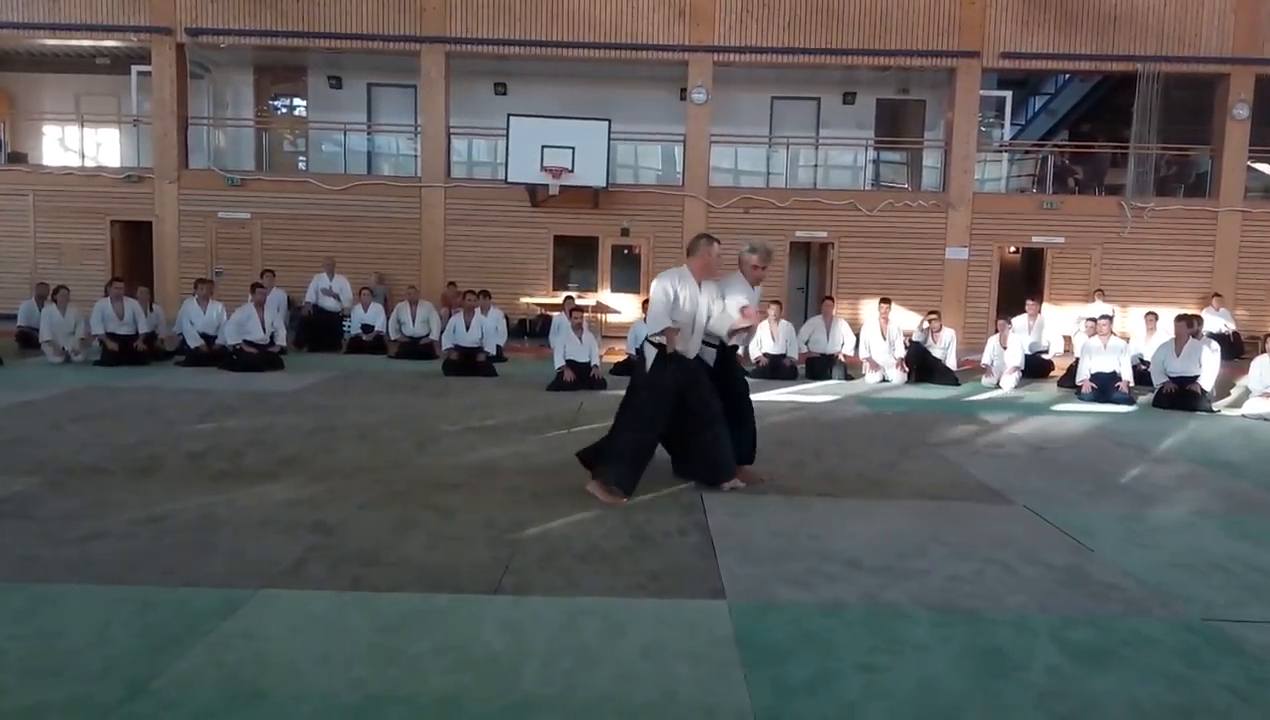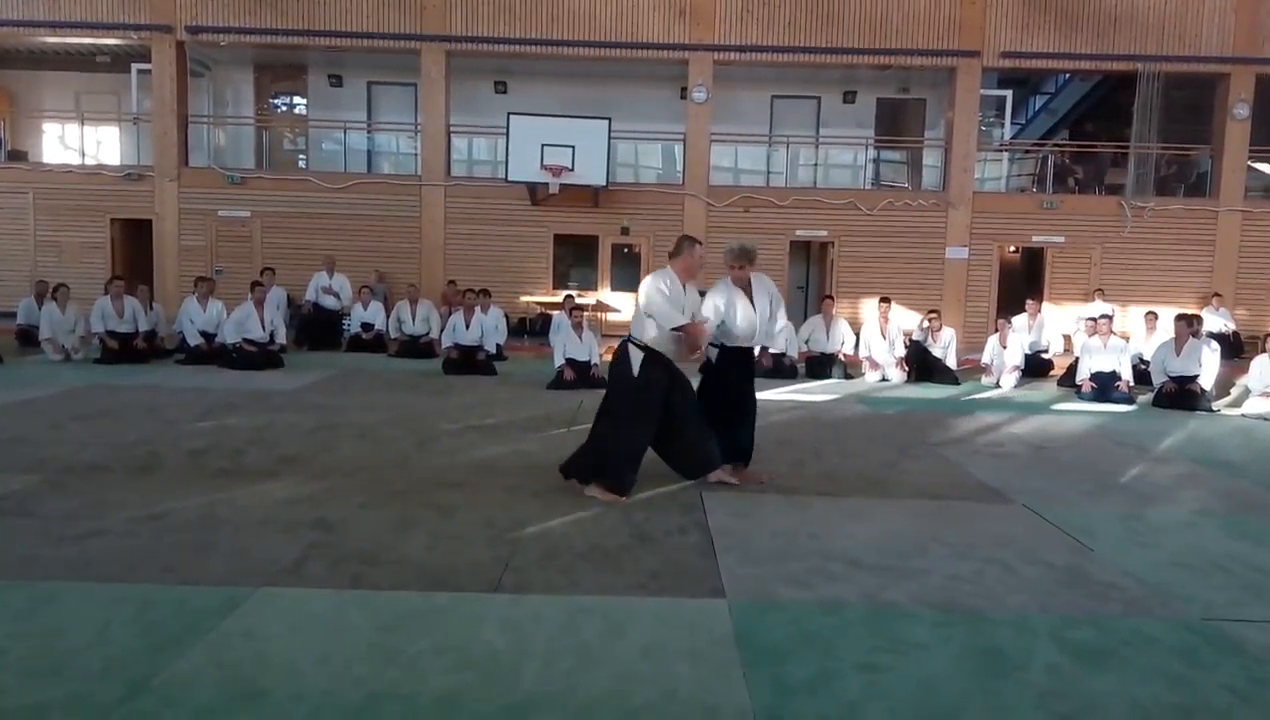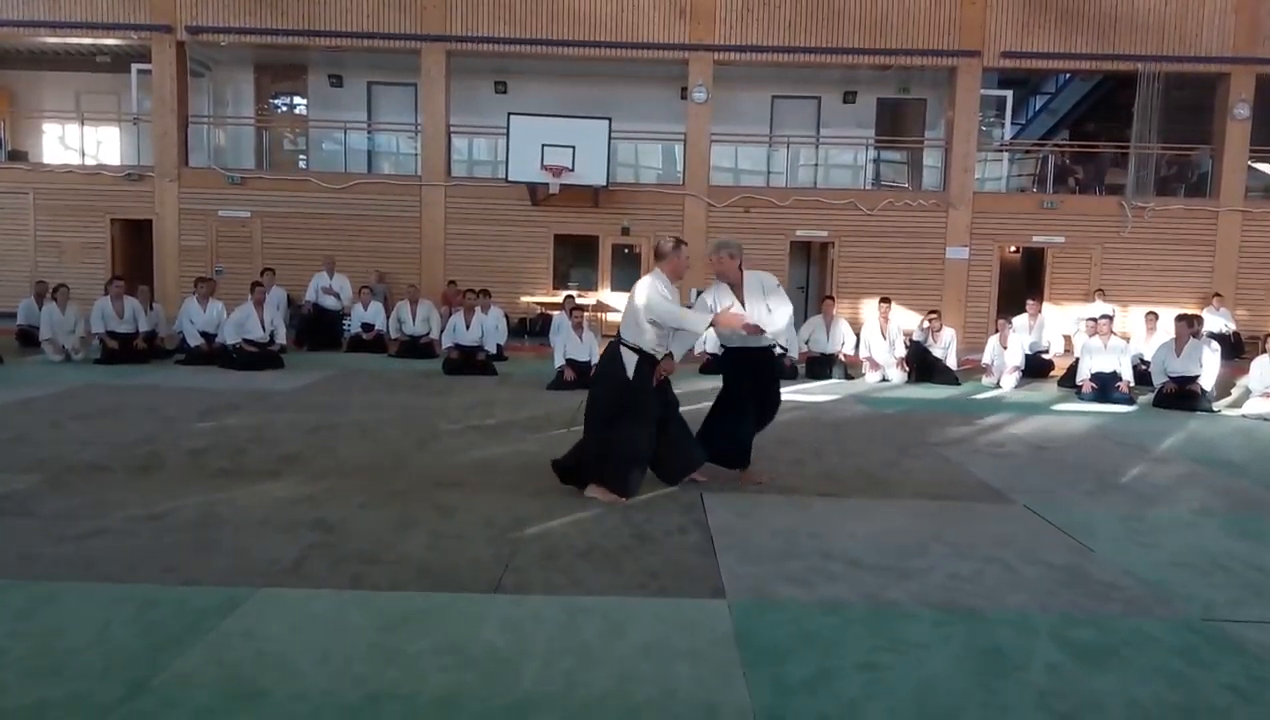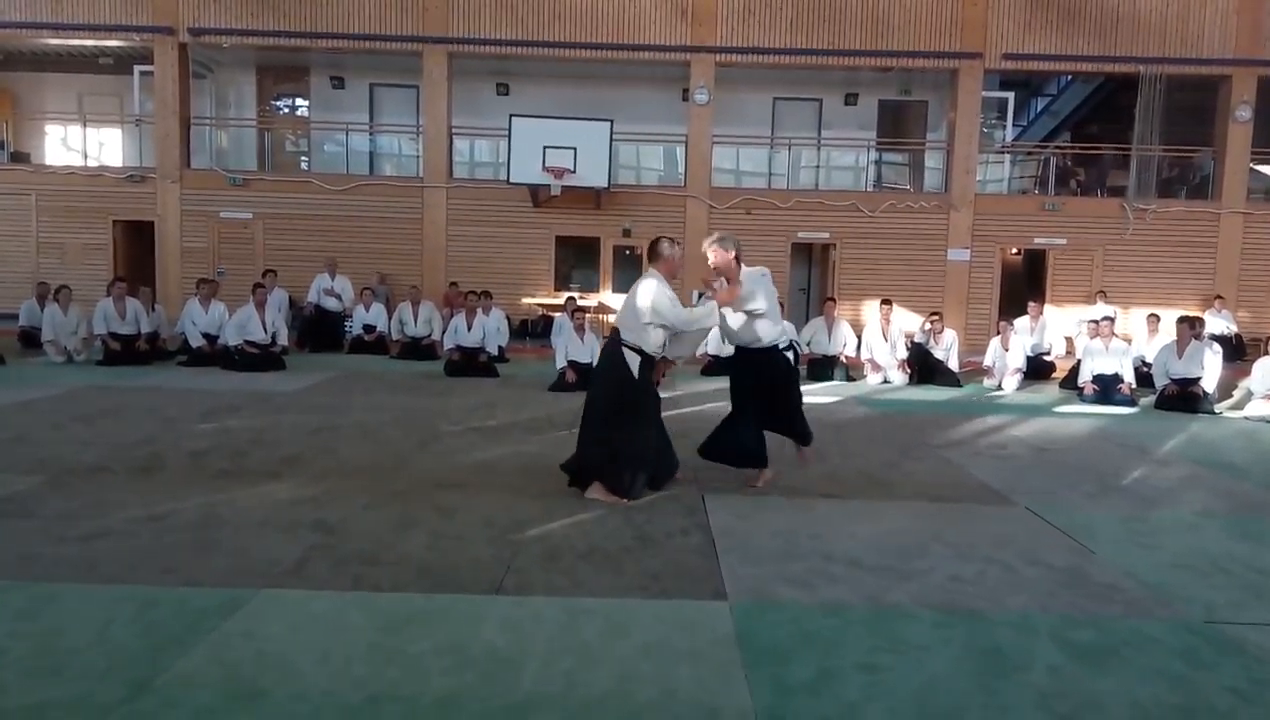
dt=0.1s
person 1, frame 1
left shoulder: (710, 289)
right shoulder: (668, 280)
left elbow: (718, 323)
right elbow: (659, 310)
left wrist: (740, 321)
right wrist: (668, 330)
left hip: (687, 362)
right hip: (659, 359)
left knee: (707, 415)
right knee: (641, 420)
left ankle: (722, 475)
right ankle: (602, 479)
person 1, frame 2
left shoulder: (690, 291)
right shoulder: (655, 282)
left elbow: (693, 322)
right elbow: (661, 311)
left wrist: (696, 338)
right wrist: (690, 328)
left hip: (661, 361)
right hip: (639, 360)
left knee: (685, 413)
right knee: (628, 422)
left ankle: (708, 469)
right ankle: (600, 481)
person 1, frame 3
left shoulder: (665, 287)
right shoulder: (652, 286)
left elbow: (676, 328)
right elbow: (675, 318)
left wrist: (669, 356)
right wrist: (716, 318)
left hip: (640, 360)
right hip: (626, 361)
left knee: (663, 413)
right knee: (628, 423)
left ankle: (680, 468)
right ankle: (600, 483)
person 1, frame 4
left shoulder: (655, 286)
right shoulder: (654, 289)
left elbow: (674, 326)
right elbow: (686, 320)
left wrist: (666, 359)
right wrist: (718, 304)
left hip: (632, 359)
right hip: (627, 361)
left knee: (643, 418)
right knee: (630, 424)
right ankle: (602, 484)
person 2, frame 1
left shoulder: (750, 288)
right shoulder: (725, 287)
right elbow: (716, 321)
left hip: (721, 353)
right hip: (712, 354)
left knee: (712, 408)
right knee: (736, 407)
right ankle: (734, 466)
person 2, frame 2
left shoulder: (765, 285)
right shoulder: (719, 291)
left elbow: (779, 318)
right elbow: (705, 323)
left wrist: (766, 347)
left hip: (746, 355)
right hip: (725, 357)
left knee: (731, 410)
right knee: (740, 409)
right ankle: (738, 465)
person 2, frame 3
left shoulder: (765, 281)
right shoulder: (712, 294)
left elbow: (784, 314)
right elbow: (694, 326)
left wrist: (751, 323)
right wrist: (672, 358)
left hip: (766, 355)
right hip: (735, 358)
left knee: (765, 406)
right knee: (741, 409)
right ankle: (741, 465)
person 2, frame 4
left shoulder: (760, 276)
left elbow: (759, 304)
left hip: (776, 354)
right hip: (745, 358)
left knee: (787, 409)
right knee: (745, 413)
left ankle: (800, 438)
right ankle: (761, 468)
